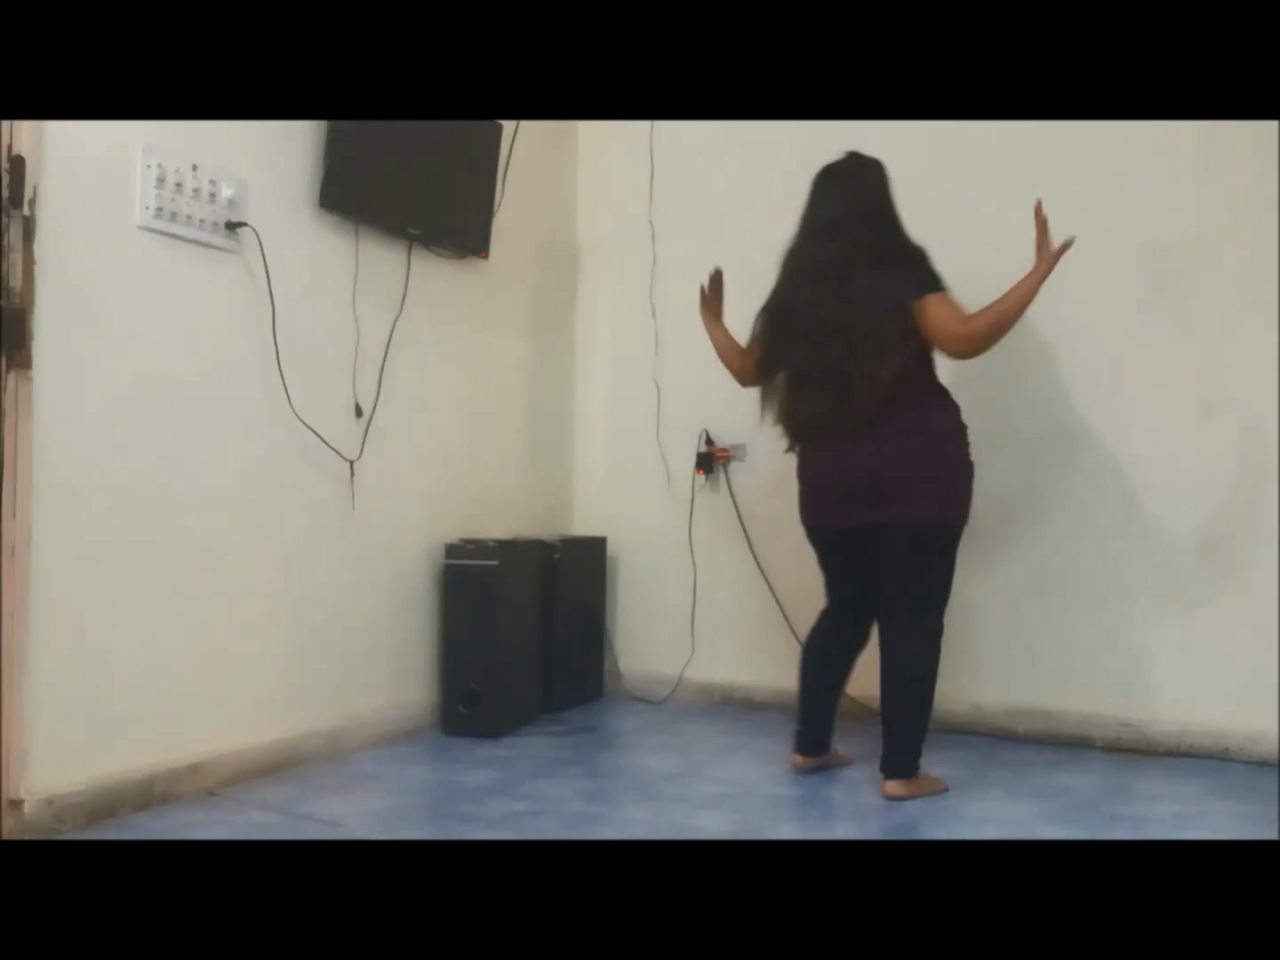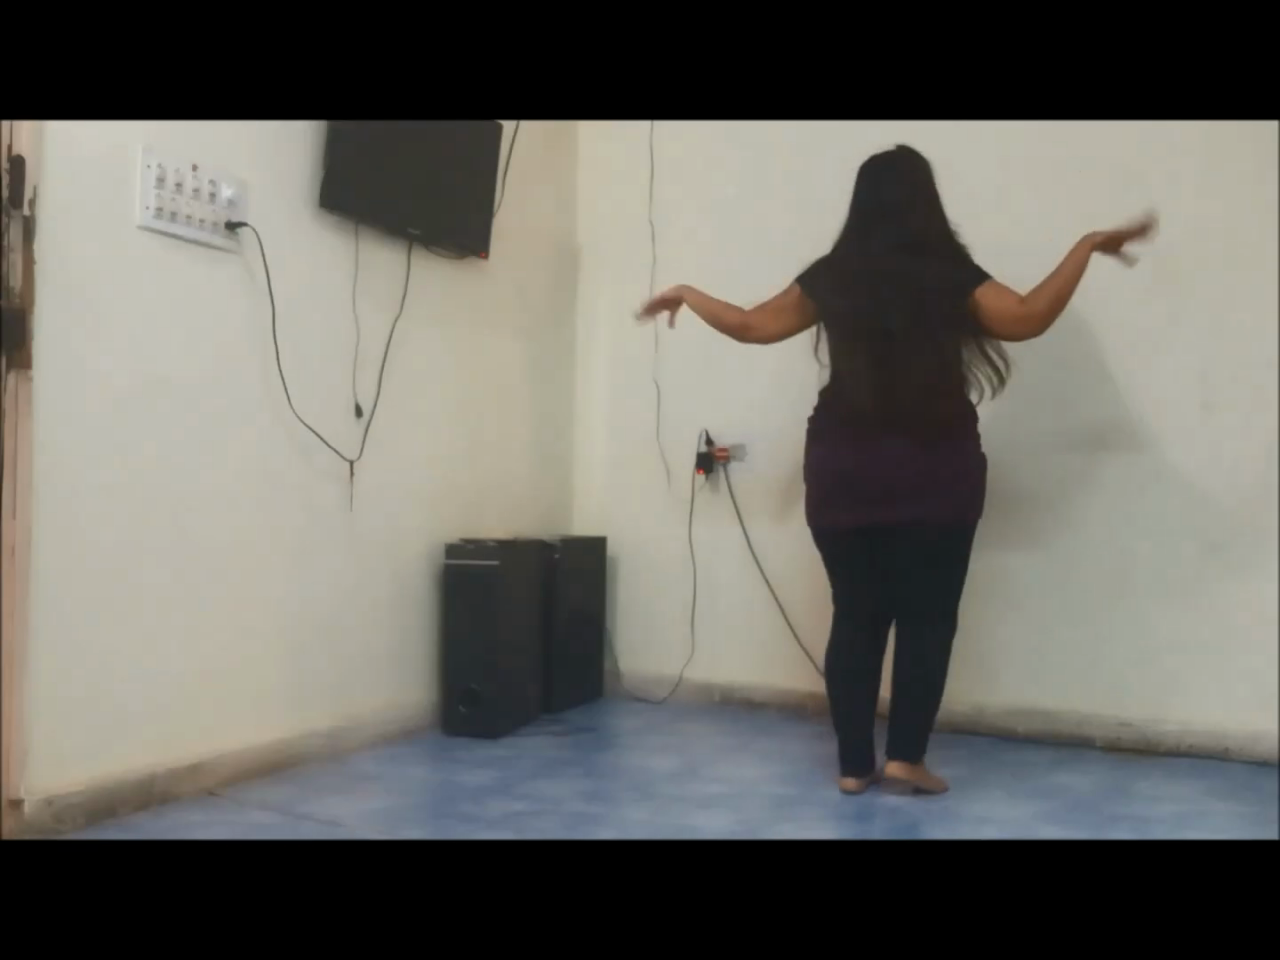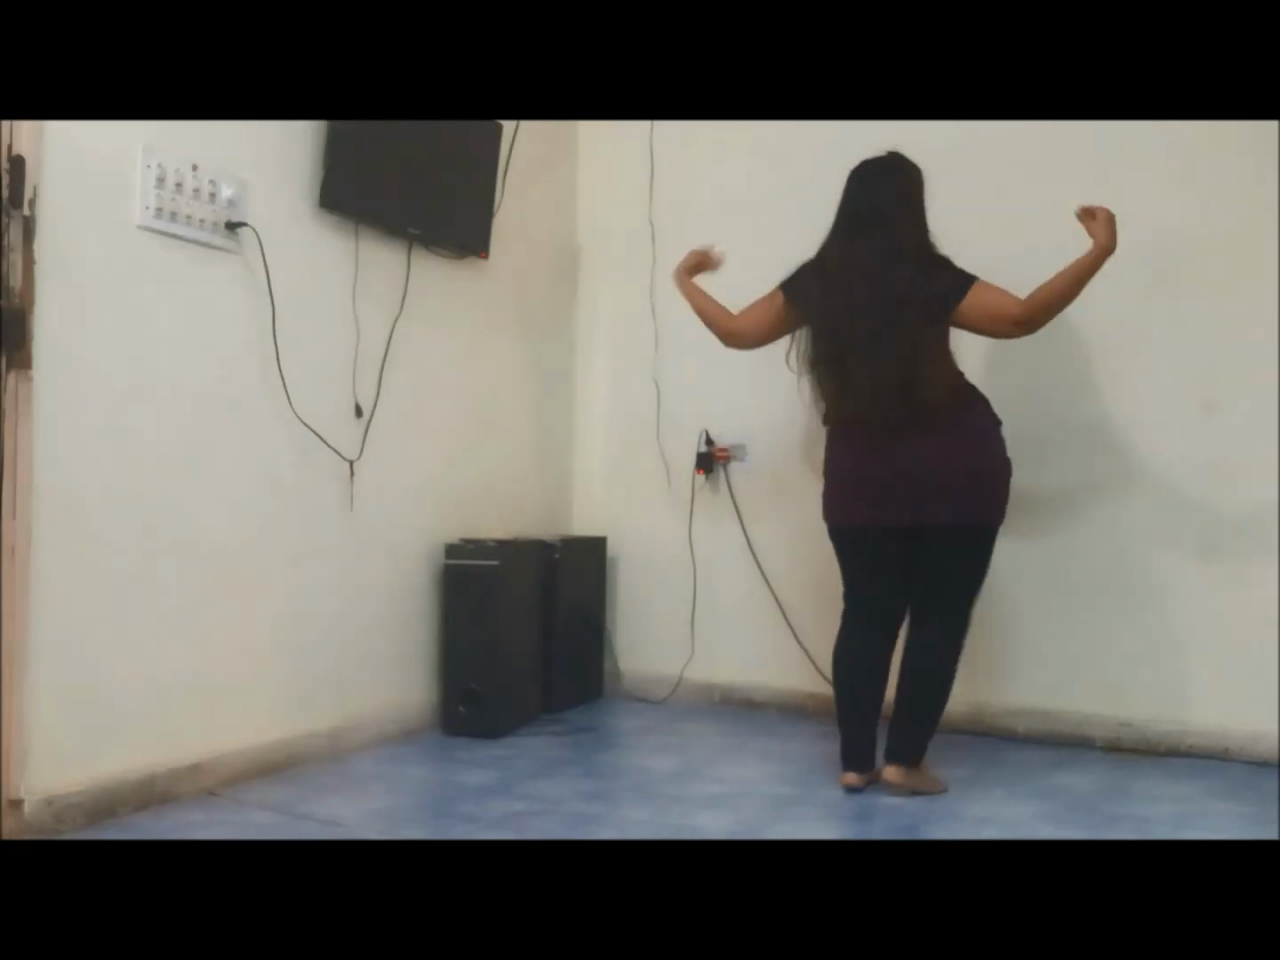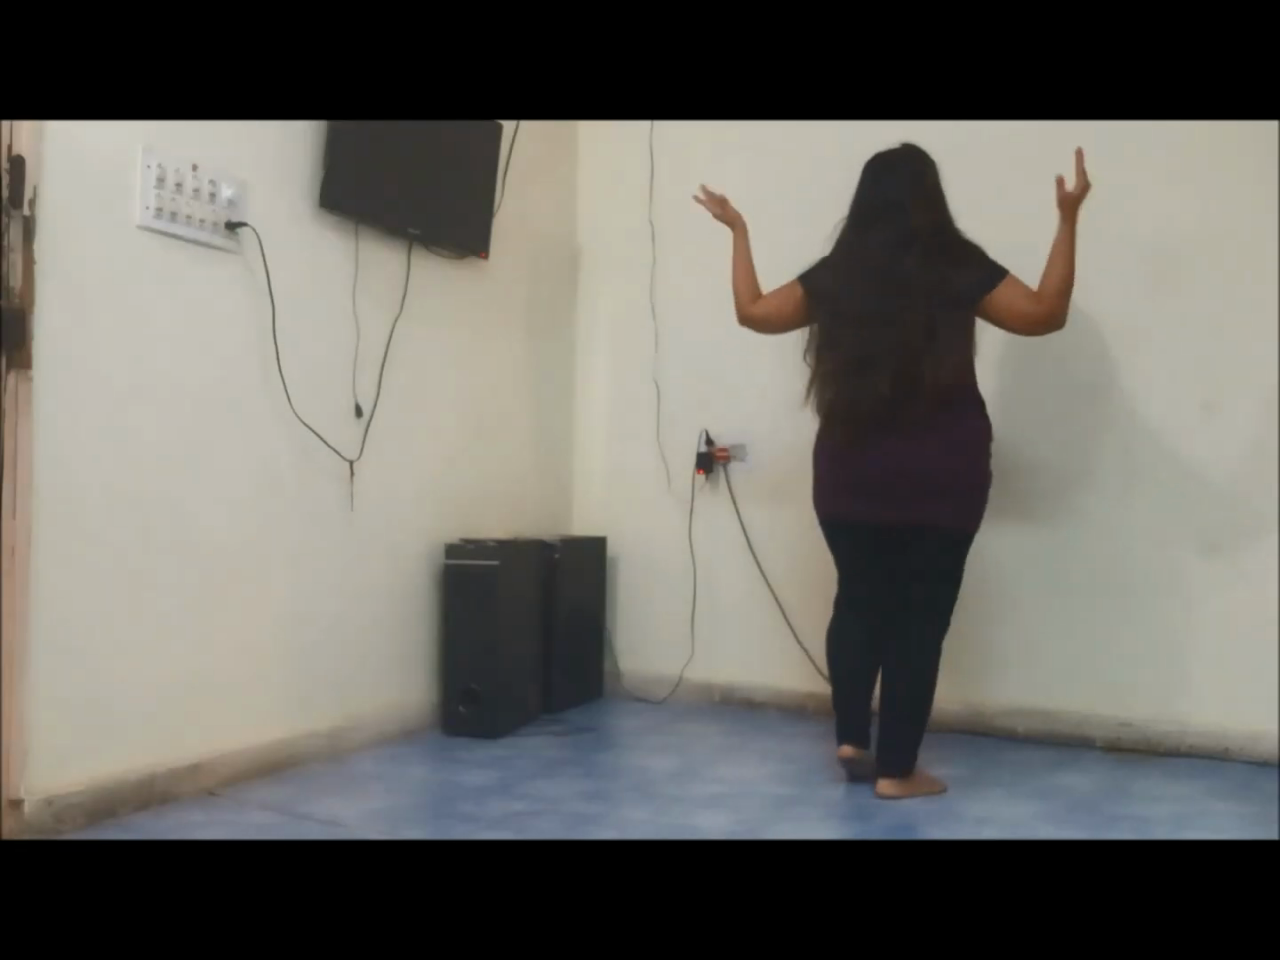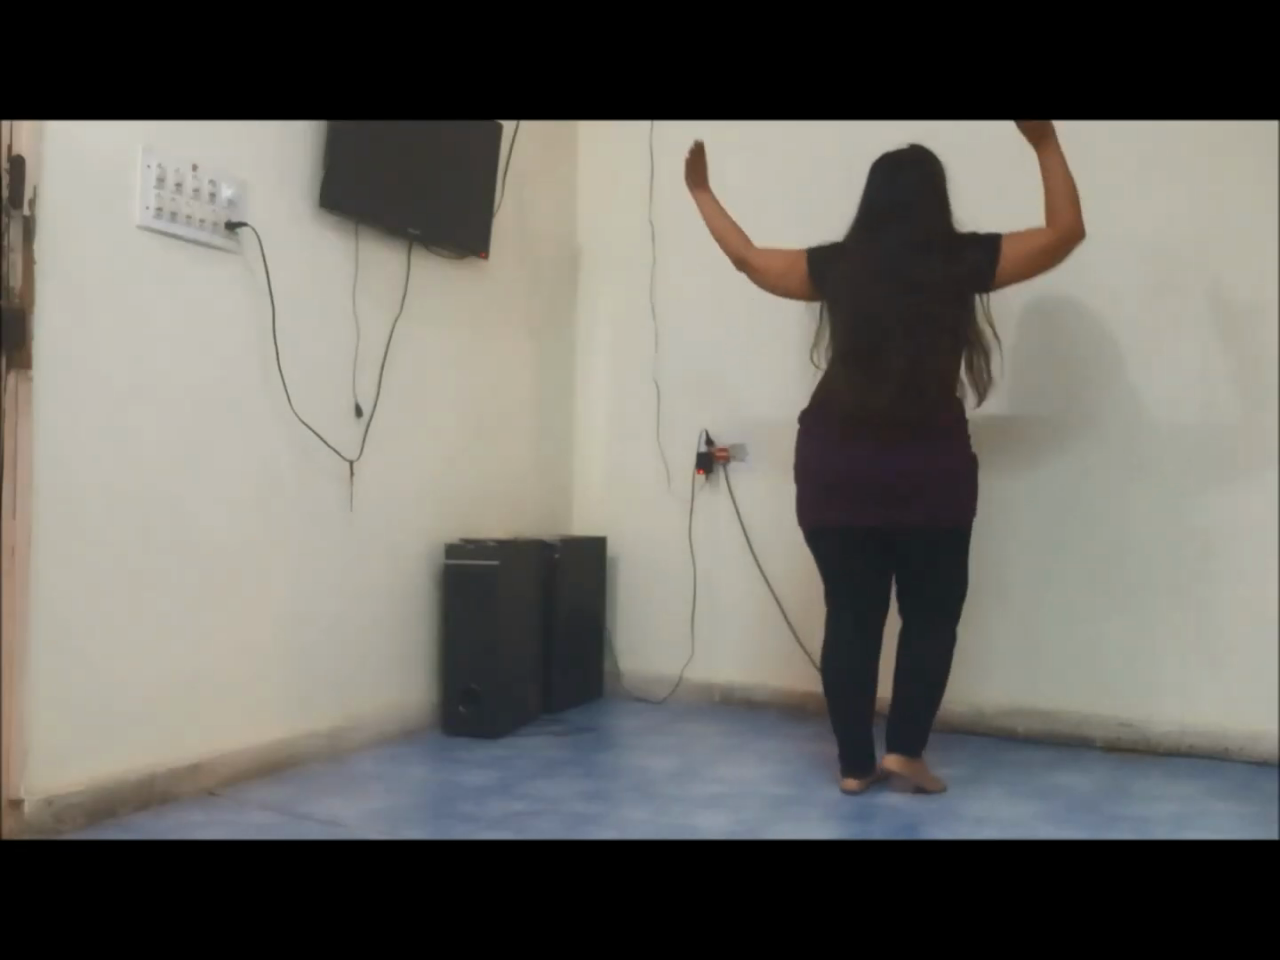
dt=0.4s
person 1, frame 1
left shoulder: (798, 286)
right shoulder: (899, 270)
left elbow: (747, 370)
right elbow: (962, 338)
left wrist: (712, 318)
right wrist: (1041, 267)
left hip: (829, 473)
right hip: (916, 468)
left knee: (846, 607)
right knee: (913, 618)
left ankle: (810, 744)
right ankle: (901, 770)
person 1, frame 2
left shoulder: (833, 276)
right shoulder: (947, 273)
left elbow: (753, 327)
right elbow: (1027, 319)
left wrist: (682, 294)
right wrist: (1089, 247)
left hip: (843, 472)
right hip: (935, 471)
left knee: (856, 617)
right knee: (927, 617)
left ankle: (854, 764)
right ankle: (905, 756)
person 1, frame 3
left shoulder: (817, 283)
right shoulder: (928, 277)
left elbow: (734, 330)
right elbow: (1020, 317)
left wrist: (685, 281)
right wrist: (1098, 253)
left hip: (860, 474)
right hip: (956, 471)
left knee: (866, 614)
right knee: (940, 615)
left ankle: (855, 761)
right ankle: (904, 759)
person 1, frame 4
left shoulder: (838, 274)
right shoulder: (956, 269)
left elbow: (752, 312)
right elbow: (1046, 314)
left wrist: (738, 232)
right wrist: (1068, 221)
left hip: (850, 465)
right hip: (939, 471)
left knee: (858, 603)
right knee: (919, 618)
left ankle: (852, 740)
right ankle: (897, 768)
person 1, frame 5
left shoulder: (840, 267)
right shoulder: (959, 264)
left elbow: (748, 259)
right elbow: (1064, 232)
left wrist: (701, 191)
right wrist: (1045, 145)
left hip: (835, 468)
right hip: (929, 471)
left knee: (851, 617)
right knee: (932, 615)
left ankle: (854, 764)
right ankle: (905, 750)
